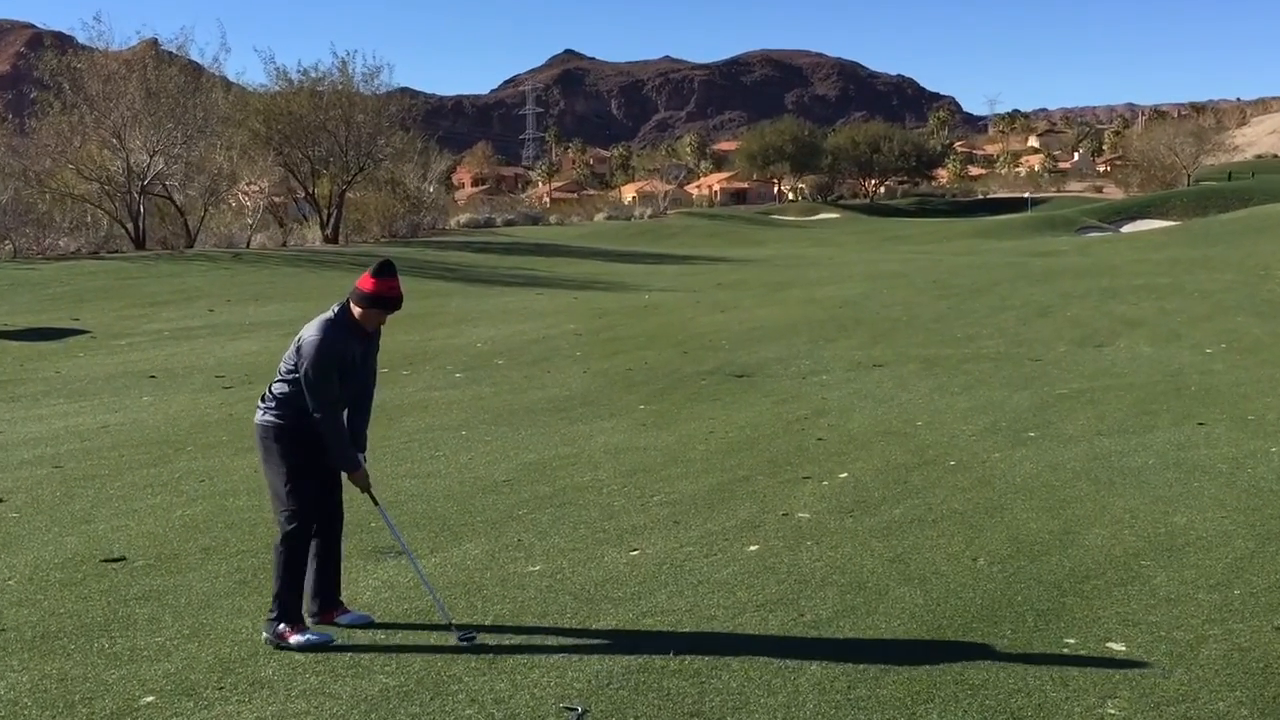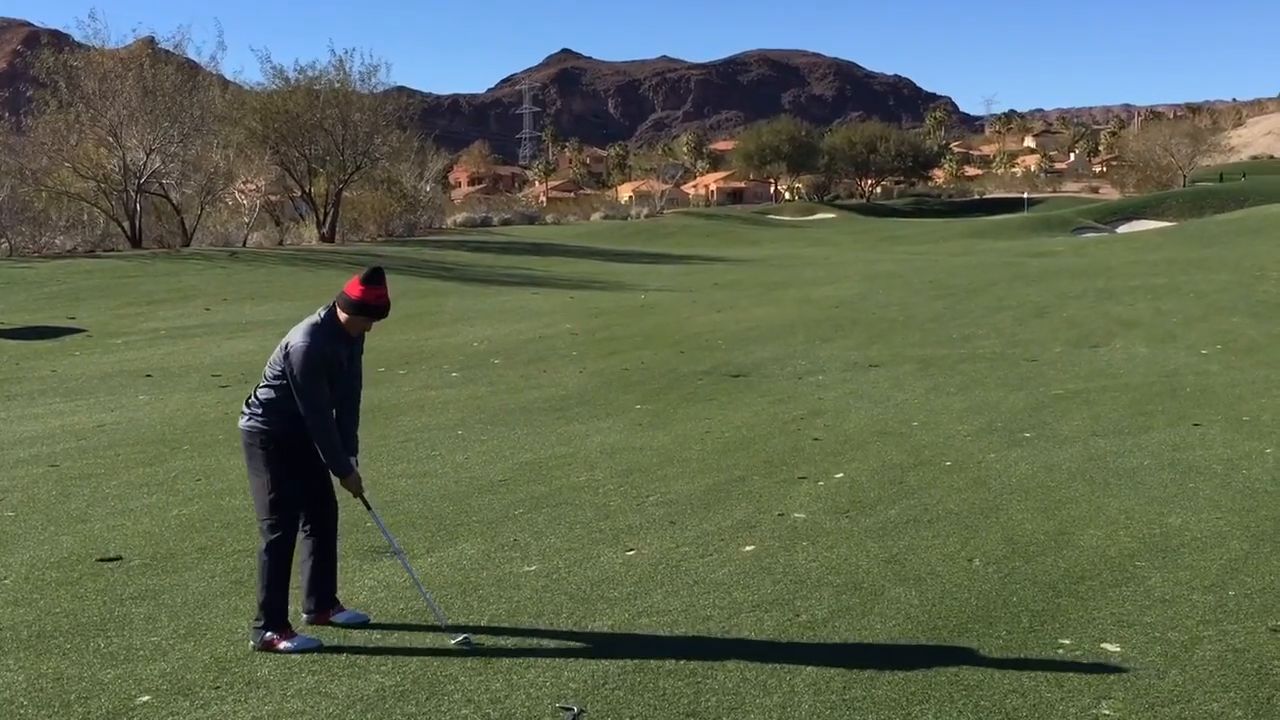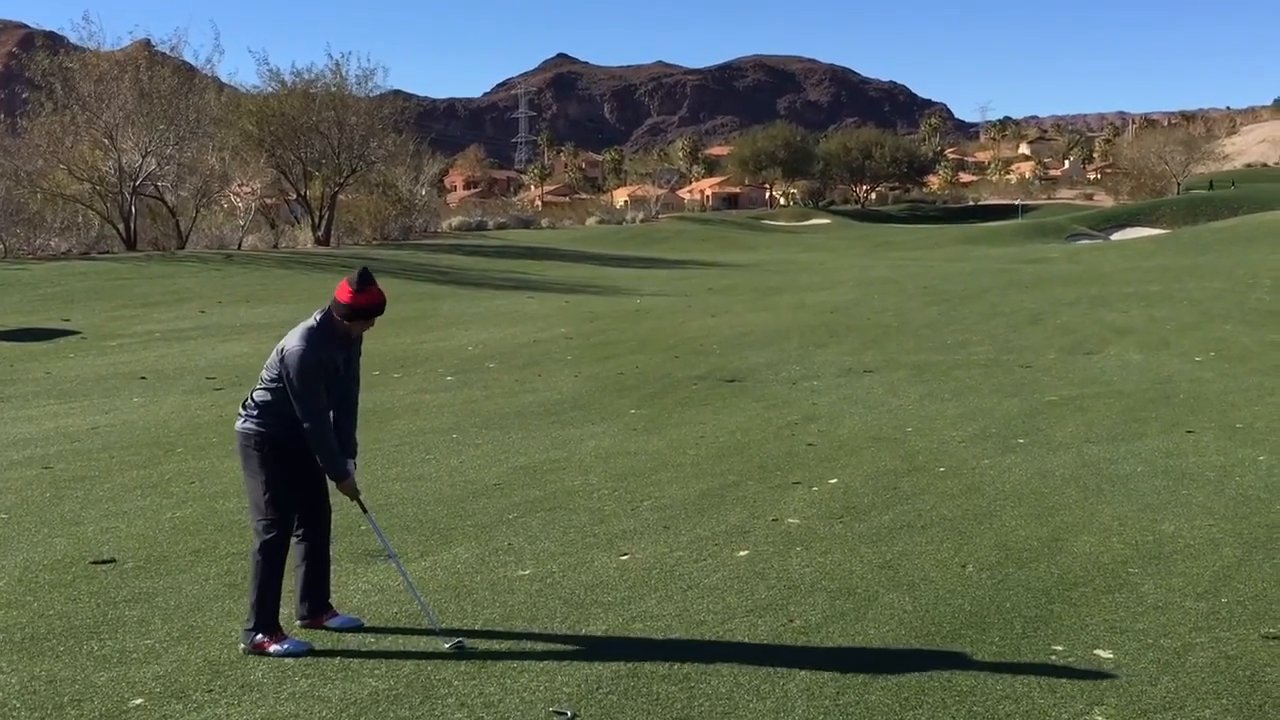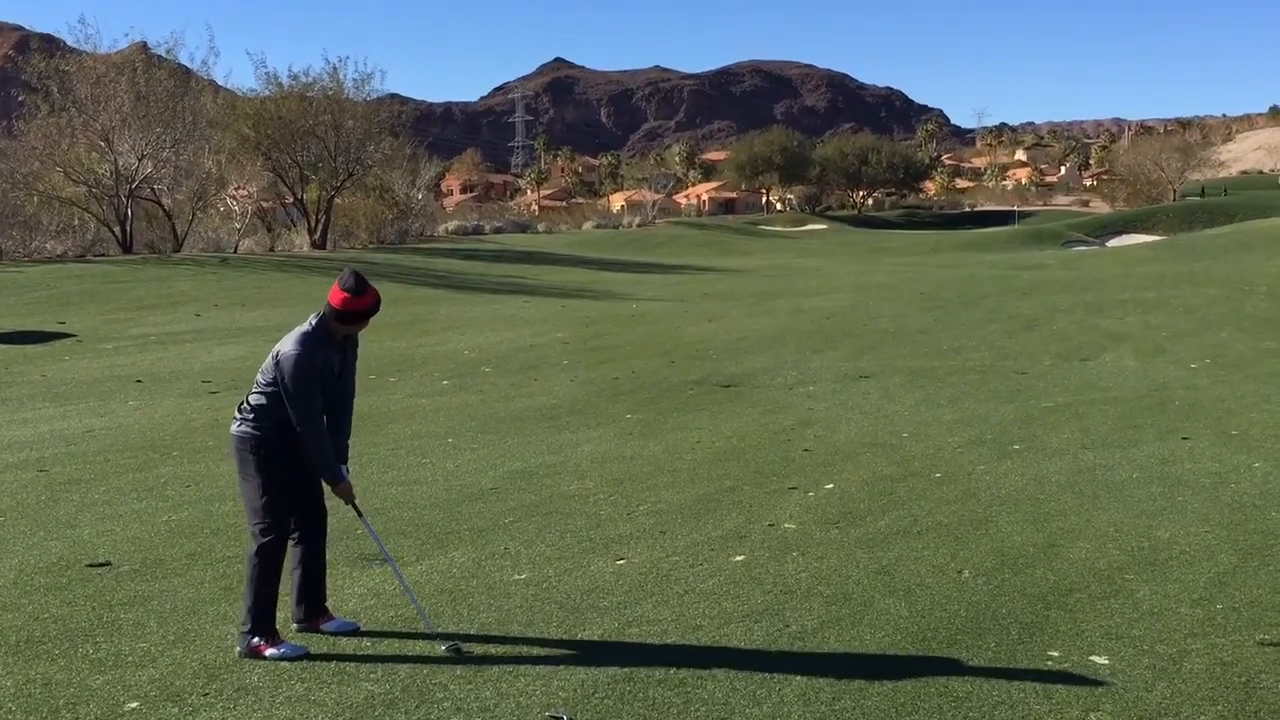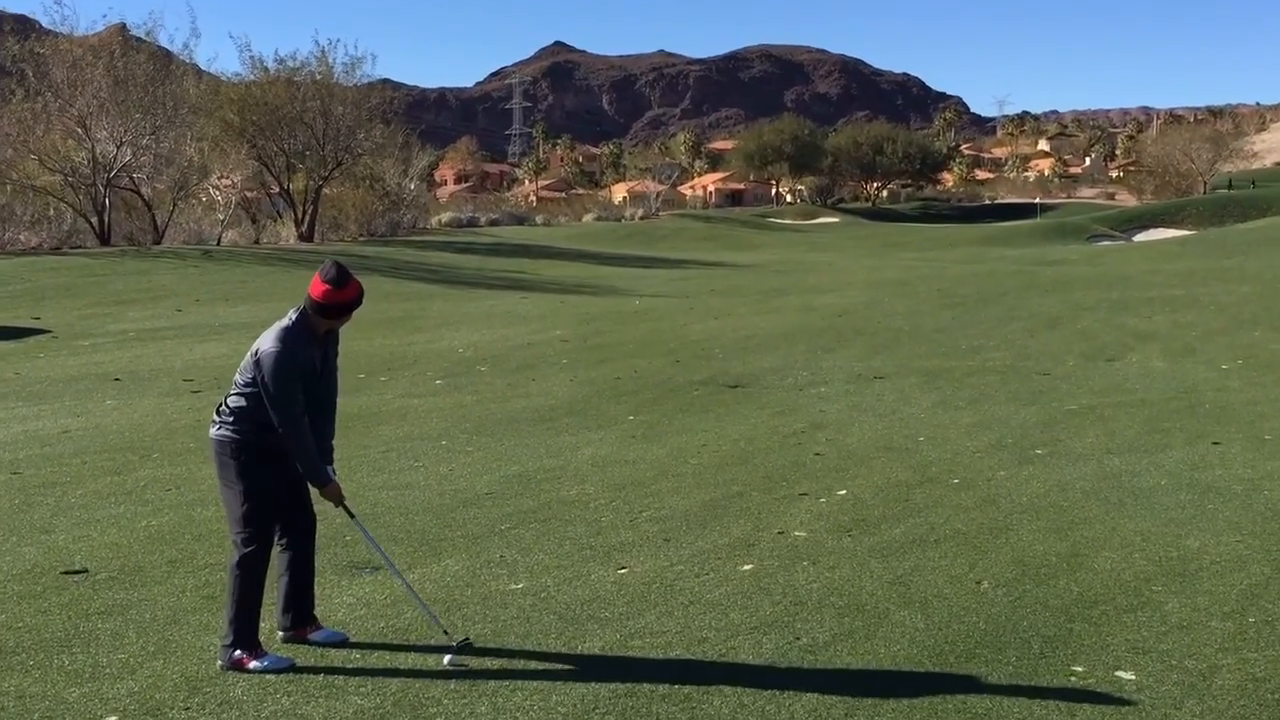
dt=0.4s
person 1, frame 1
left shoulder: (368, 332)
right shoulder: (321, 339)
left elbow: (361, 394)
right elbow: (324, 410)
left wrist: (356, 452)
right wrist: (350, 465)
left hip: (314, 429)
right hip: (283, 428)
left knee: (329, 516)
right knee: (298, 520)
left ankle: (326, 604)
right ankle: (282, 621)
person 1, frame 2
left shoulder: (350, 335)
right shoulder: (307, 344)
left elbow: (348, 398)
right elbow: (318, 414)
left wrist: (350, 456)
right wrist: (343, 470)
left hip: (299, 432)
right hip: (268, 434)
left knee: (322, 514)
right knee: (281, 528)
left ankle: (321, 604)
right ankle: (269, 628)
person 1, frame 3
left shoulder: (348, 337)
right shoulder: (303, 348)
left elbow: (345, 401)
right elbow: (315, 418)
left wrist: (347, 460)
right wrist: (339, 474)
left hip: (295, 435)
right hip: (264, 437)
left knee: (316, 518)
right knee: (275, 529)
left ankle: (314, 609)
right ankle: (259, 631)
person 1, frame 4
left shoulder: (344, 341)
right shoulder: (299, 352)
left elbow: (340, 404)
right elbow: (309, 422)
left wrist: (340, 465)
right wrist: (334, 477)
left hip: (290, 438)
right hip: (260, 440)
left knee: (312, 521)
right knee: (272, 533)
left ankle: (310, 612)
right ankle: (256, 634)
person 1, frame 5
left shoulder: (325, 336)
right shoulder: (279, 349)
left elbow: (322, 403)
right elbow: (291, 422)
left wrist: (325, 464)
right wrist: (321, 479)
left hip: (273, 442)
right hip: (241, 444)
left knee: (300, 525)
right knee: (255, 541)
left ankle: (297, 621)
right ankle: (238, 647)
